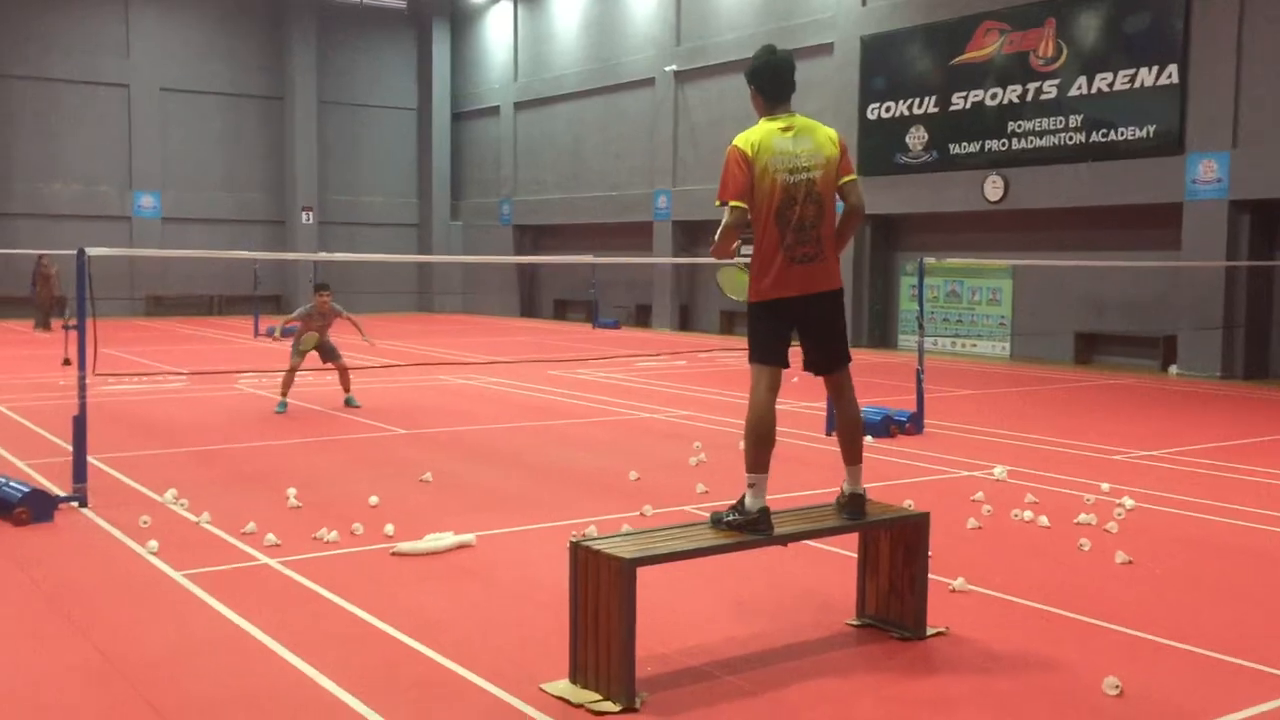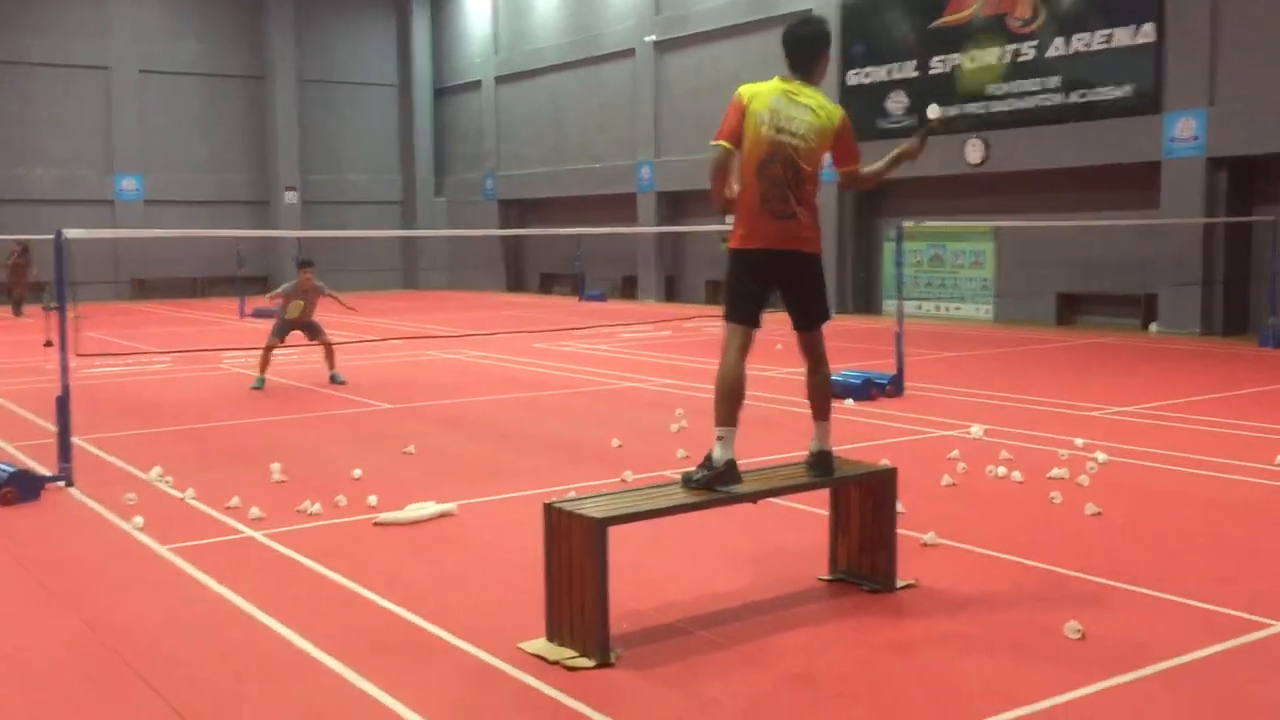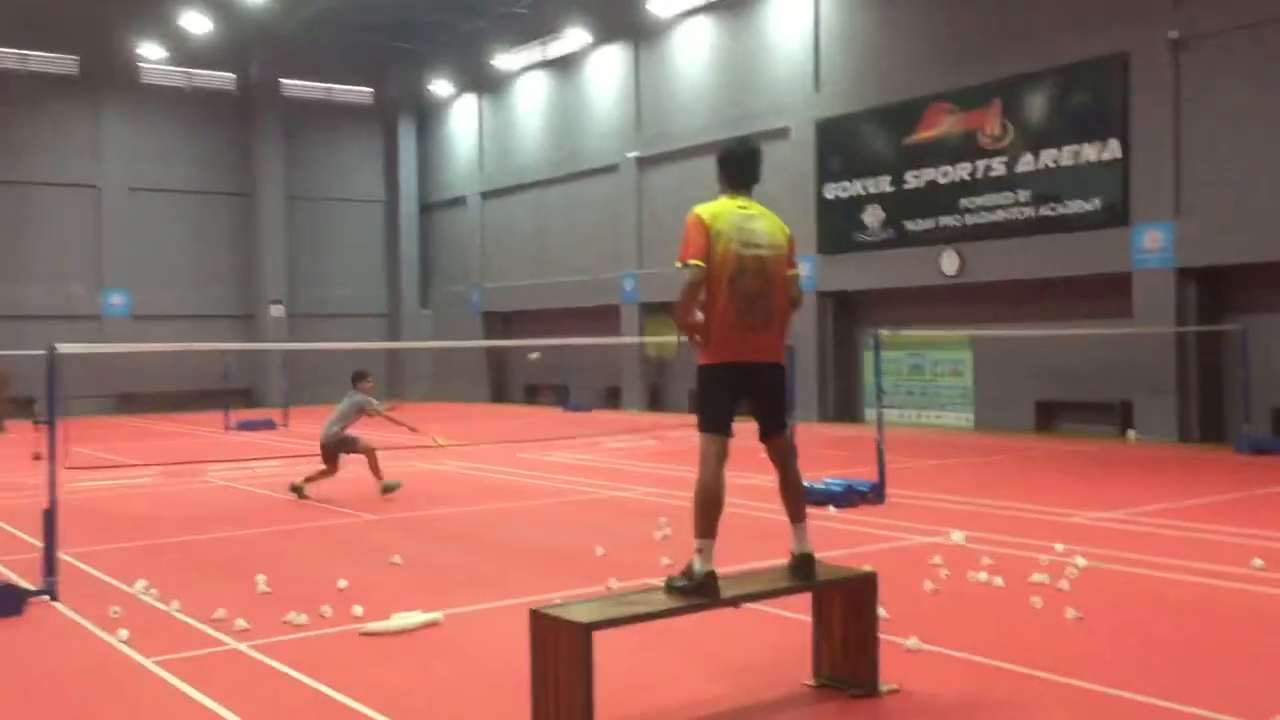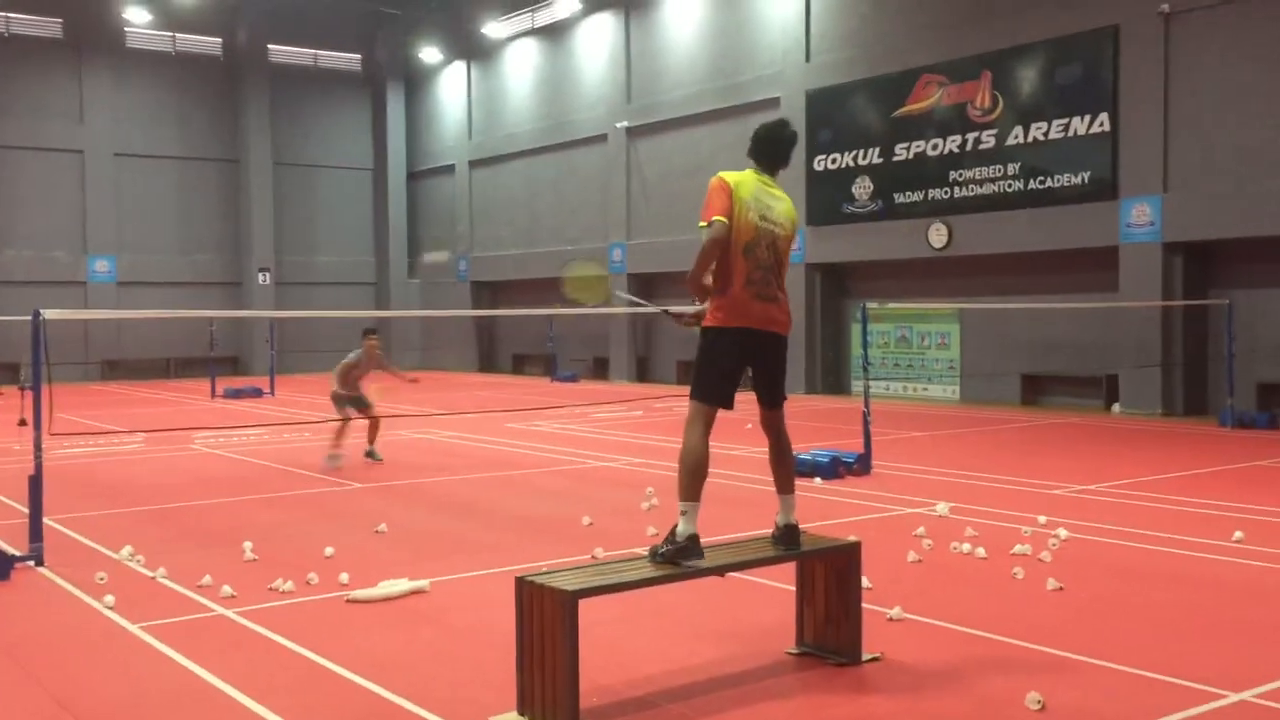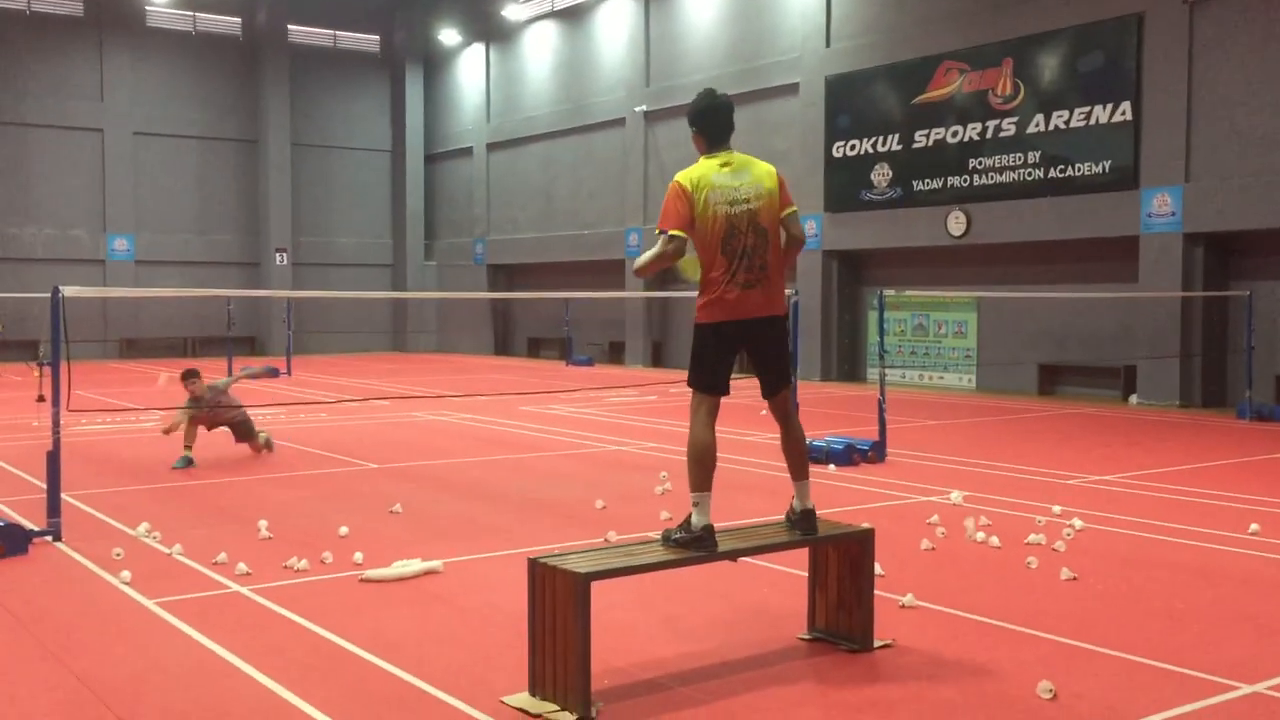
dt=0.7s
person 1, frame 1
left shoulder: (745, 145)
right shoulder: (829, 138)
left elbow: (736, 221)
right elbow: (856, 208)
left wrist: (720, 251)
left hip: (772, 287)
right hip: (824, 286)
left knee: (764, 387)
right knee: (841, 388)
left ankle: (754, 503)
right ankle: (853, 491)
person 1, frame 2
left shoulder: (748, 96)
right shoulder: (832, 115)
left elbow: (721, 162)
right elbow: (855, 180)
left wrist: (723, 198)
right wrist: (901, 155)
left hip: (751, 242)
right hip: (802, 247)
left knee: (736, 344)
right knee: (813, 347)
left ankle: (723, 456)
right ankle: (822, 450)
person 1, frame 3
left shoulder: (704, 216)
right shoulder: (777, 226)
left elbow: (694, 280)
right elbow: (793, 298)
left wrist: (685, 319)
left hip: (721, 354)
right hip: (769, 356)
left knee: (713, 454)
right knee: (782, 454)
left ankle: (702, 567)
right ankle: (802, 553)
person 1, frame 4
left shoulder: (727, 183)
right shoulder: (788, 207)
left elbow: (717, 236)
left wrist: (697, 279)
left hip: (729, 321)
right hip: (773, 326)
left knee: (699, 420)
right knee: (774, 423)
left ankle: (686, 533)
right ankle: (787, 524)
person 1, frame 5
left shoulder: (687, 181)
right shoulder: (767, 173)
left elbow: (671, 249)
right elbow: (796, 238)
left wrist: (643, 265)
left hip: (717, 313)
right hip: (769, 311)
left knee: (703, 412)
right knee: (784, 409)
left ankle: (699, 523)
right ankle: (803, 508)
